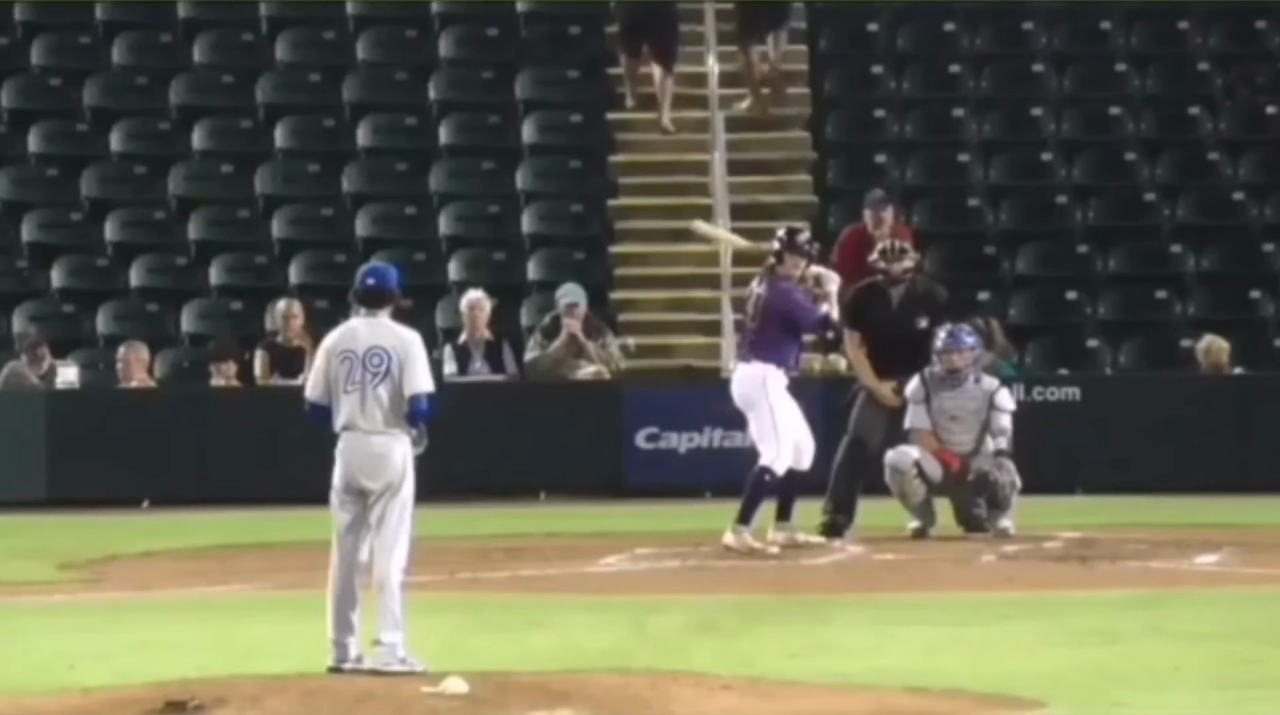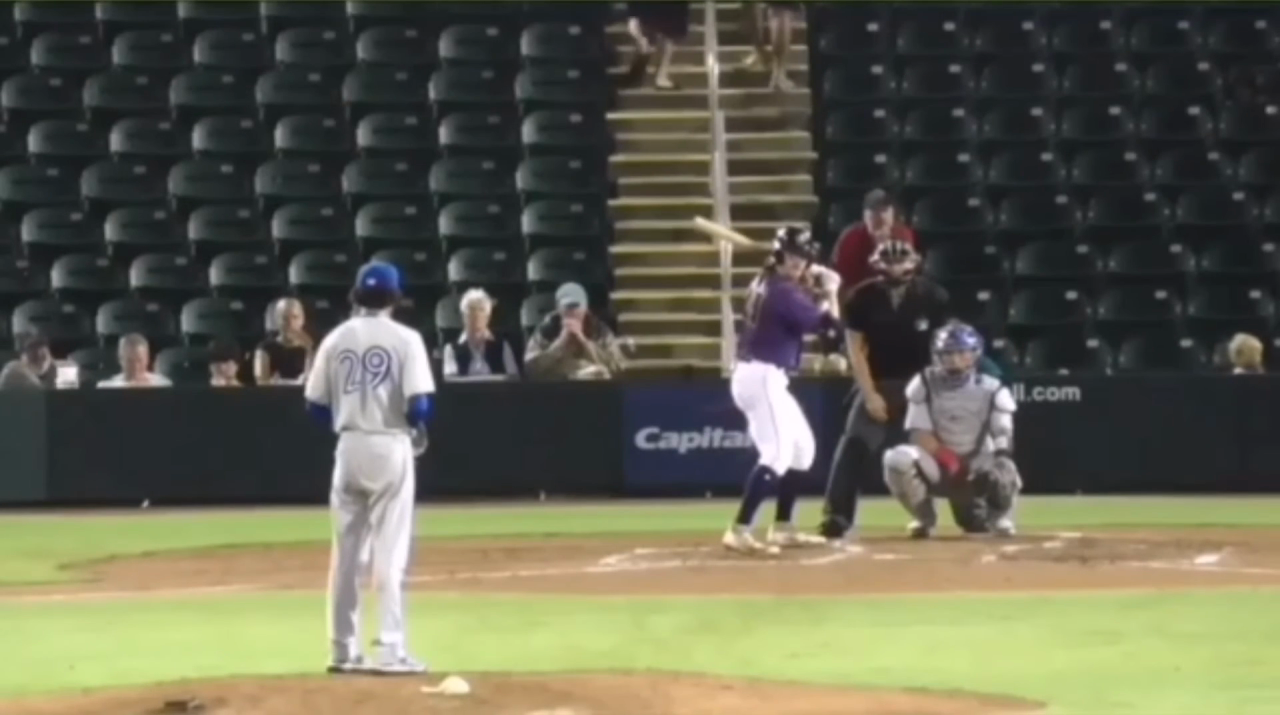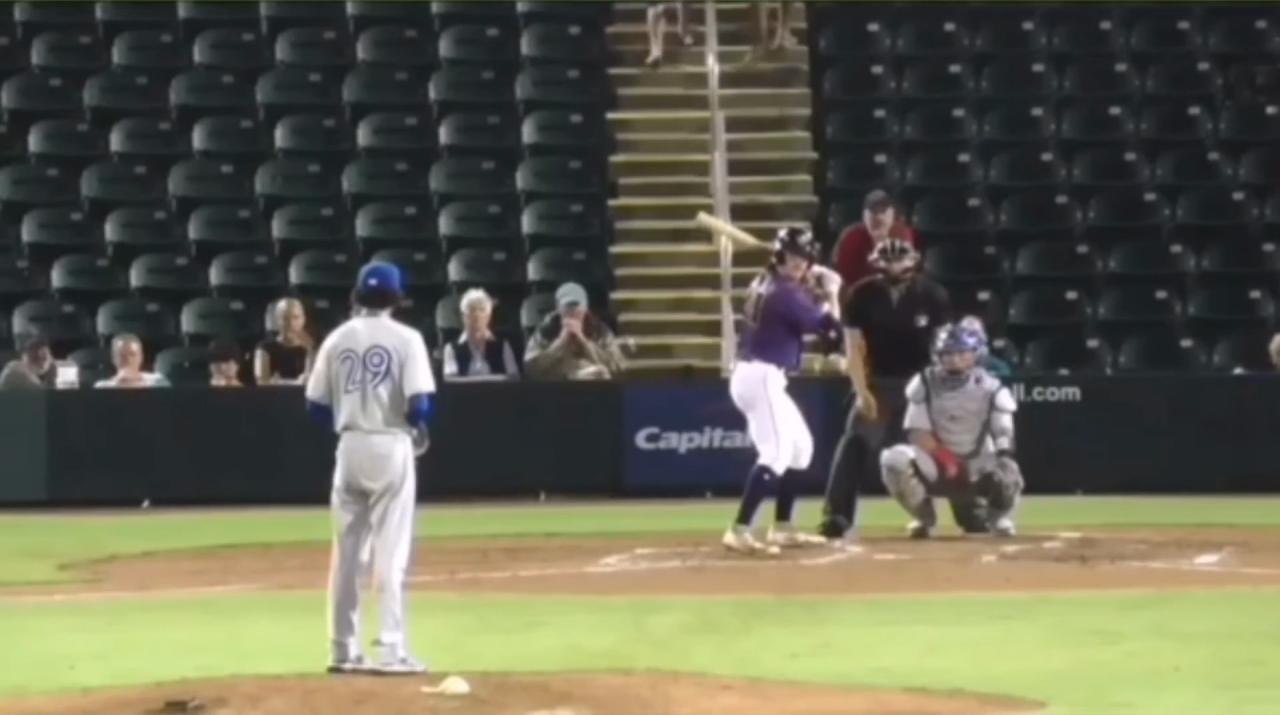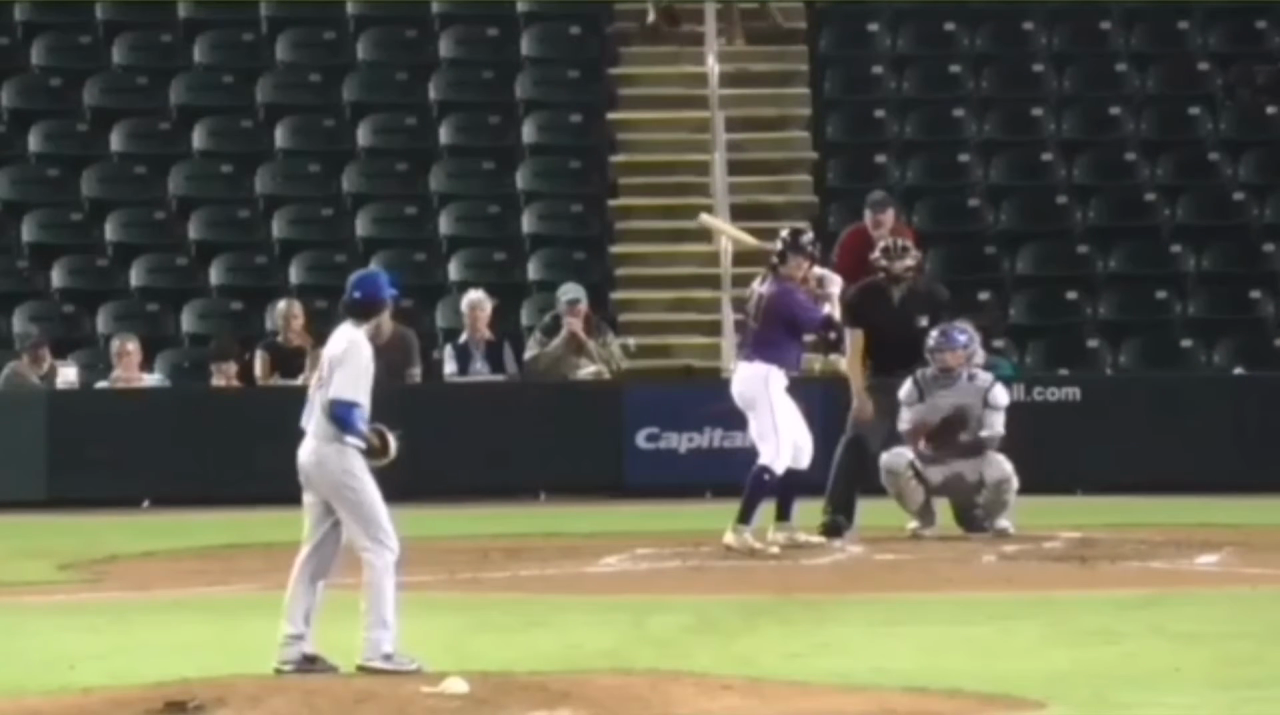
dt=1s
person 1, frame 1
left shoulder: (335, 339)
right shoulder: (405, 338)
left elbow: (315, 406)
right elbow: (418, 406)
right wrist: (417, 429)
left hip: (349, 448)
right hip: (390, 447)
left knee: (345, 552)
right knee: (389, 553)
left ankle: (344, 650)
right ankle: (390, 650)
person 1, frame 2
left shoulder: (335, 338)
right shoulder: (404, 338)
left elbow: (315, 405)
right elbow: (418, 405)
right wrist: (417, 430)
left hip: (349, 448)
right hip: (390, 447)
left knee: (346, 552)
right knee: (389, 553)
left ankle: (344, 649)
right ankle: (390, 650)
person 1, frame 3
left shoulder: (336, 339)
right shoulder: (406, 338)
left elbow: (316, 405)
right elbow: (420, 404)
right wrist: (414, 427)
left hip: (349, 448)
right hip: (390, 448)
left knee: (347, 552)
right knee: (390, 553)
left ankle: (344, 649)
right ankle: (390, 650)
person 1, frame 4
left shoulder: (340, 338)
right shoulder: (357, 346)
right elbow: (340, 409)
right wrist: (367, 437)
left hip: (313, 451)
right hip: (337, 455)
left knee: (316, 552)
right knee: (380, 547)
left ankle: (293, 650)
right ankle: (378, 648)
person 2, frame 1
left shoulder: (766, 283)
right shoulder: (784, 292)
right elbow: (828, 323)
right wrist: (832, 293)
left hip: (764, 377)
right hip: (761, 378)
left knee: (801, 447)
right knee: (778, 454)
left ankle: (782, 528)
right ankle: (739, 531)
person 2, frame 2
left shoulder: (765, 283)
right shoulder: (783, 291)
left elbow: (801, 316)
right elbow: (828, 322)
right wrist: (831, 291)
left hip: (764, 376)
right hip: (761, 377)
left knee: (801, 447)
right knee: (778, 453)
left ankle: (782, 528)
right ankle: (739, 531)
person 2, frame 3
left shoulder: (765, 283)
right shoulder: (784, 291)
left elbow: (801, 318)
right elbow: (828, 322)
left hip: (759, 376)
right hip: (760, 377)
left knee: (799, 446)
right knee: (777, 452)
left ankle: (782, 528)
right ankle: (739, 531)
person 2, frame 4
left shoulder: (768, 284)
right shoulder: (785, 292)
left elbow: (802, 314)
right elbow: (829, 323)
left hip: (761, 376)
right hip: (762, 377)
left knee: (800, 446)
right knee: (777, 453)
left ankle: (782, 528)
right ankle: (739, 531)
person 3, frame 1
left shoulder: (932, 294)
right shoulder: (861, 296)
right elbow: (853, 347)
right wrist: (875, 386)
right hip: (878, 381)
right knee: (857, 444)
right ankle: (836, 517)
person 3, frame 2
left shoulder: (932, 296)
right shoulder: (862, 297)
right elbow: (856, 349)
right wrist: (869, 394)
right hip: (878, 382)
right knee: (855, 445)
right ankle: (836, 519)
person 3, frame 3
left shoulder: (931, 294)
right shoulder: (861, 295)
right elbow: (854, 349)
right wrist: (862, 392)
right hip: (878, 382)
right knee: (855, 445)
right ankle: (836, 519)
person 3, frame 4
left shoulder: (933, 295)
right shoulder: (860, 296)
right elbow: (854, 350)
right wrist: (859, 394)
right hip: (877, 382)
right knee: (855, 446)
right ankle: (835, 518)
person 4, frame 1
left shoulder: (991, 389)
right shoulder: (924, 384)
left elbow: (1003, 438)
right elbow: (919, 434)
left wrist: (1001, 467)
right wrist: (948, 459)
left hip: (978, 463)
right hip: (937, 461)
left knee: (1003, 474)
right knee: (899, 459)
left ankle: (998, 514)
right ankle: (923, 517)
person 4, frame 2
left shoulder: (991, 389)
right shoulder: (925, 384)
left elbow: (1004, 438)
right elbow: (919, 435)
left wrist: (1001, 464)
right wrist: (948, 460)
left hip: (978, 464)
right hip: (937, 461)
left knee: (1003, 474)
right knee: (898, 459)
left ankle: (997, 515)
right ankle: (924, 517)
person 4, frame 3
left shoulder: (991, 388)
right shoulder: (924, 384)
left elbow: (1004, 436)
right elbow: (917, 434)
left wrist: (1004, 463)
right wrist: (947, 460)
left hip: (978, 464)
right hip: (936, 463)
left knee: (1006, 476)
right knee: (894, 459)
left ankle: (997, 515)
right ankle: (924, 516)
person 4, frame 4
left shoulder: (986, 385)
right shoulder: (918, 384)
left elbow: (994, 438)
right elbow: (908, 434)
left wrist: (971, 437)
right wrist: (918, 428)
left hip: (973, 461)
right hip: (932, 461)
left knee: (1002, 471)
right knee: (893, 461)
left ankle: (994, 516)
right ankle: (923, 517)
